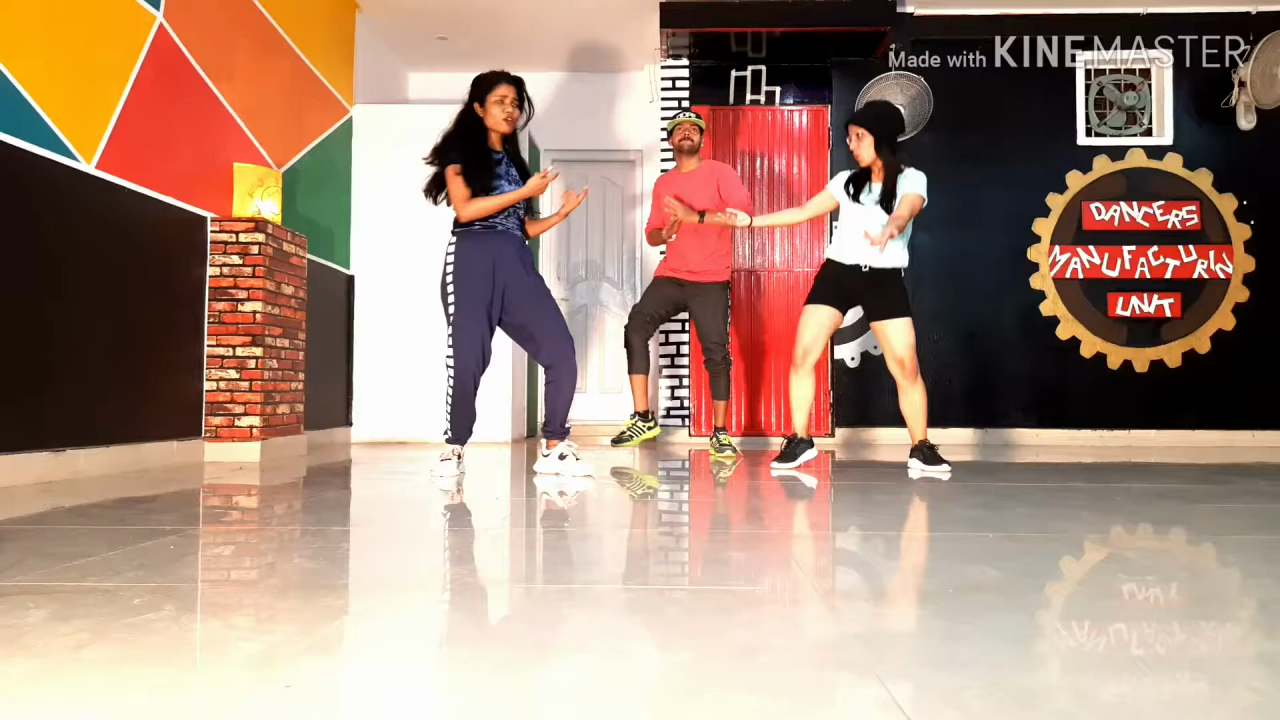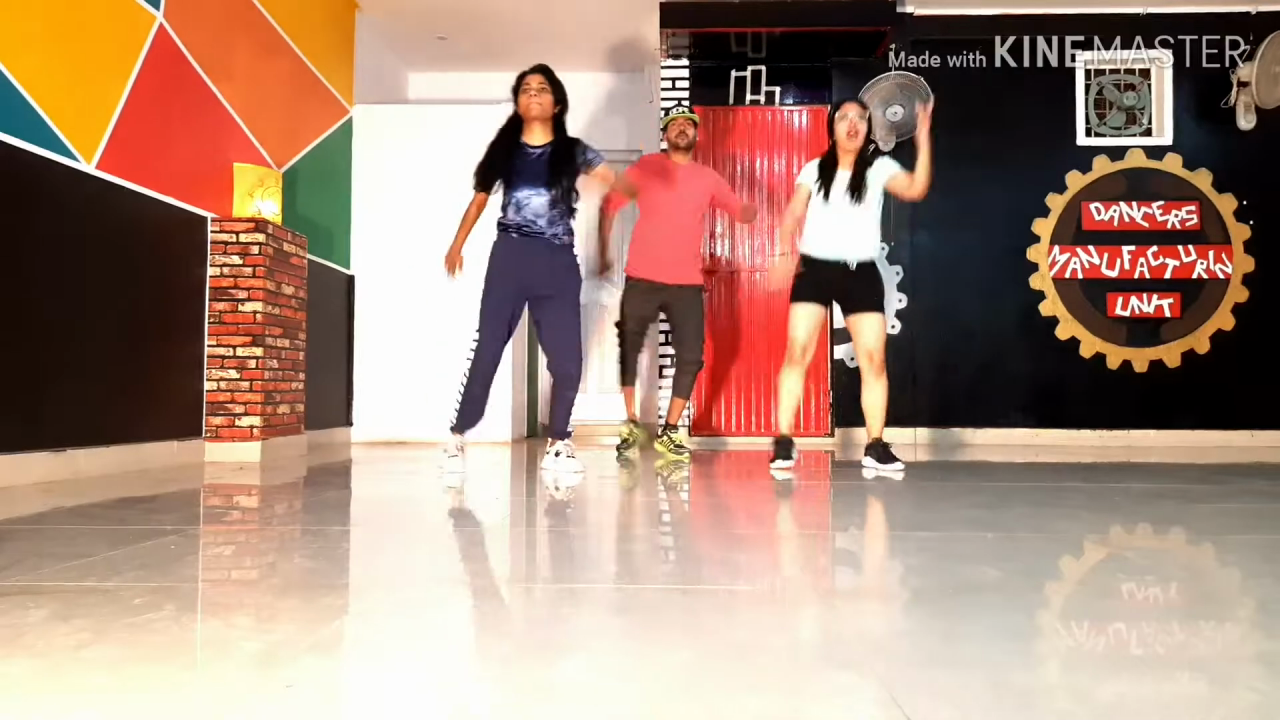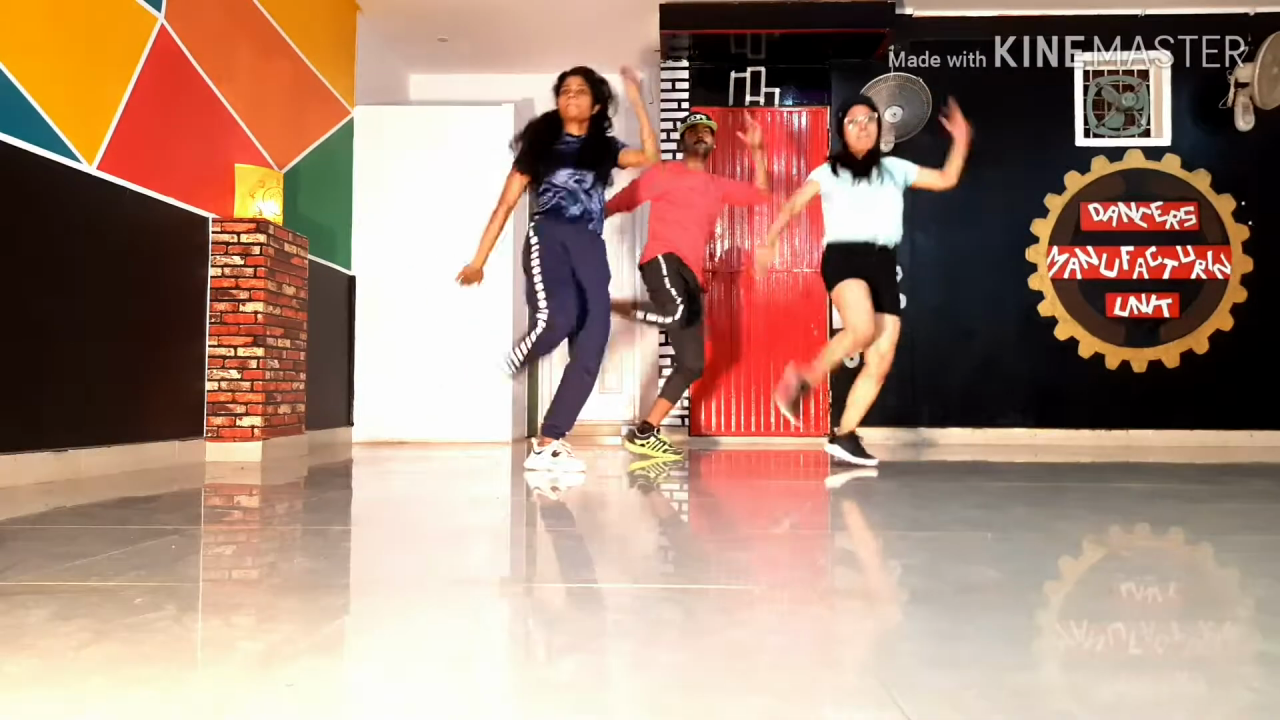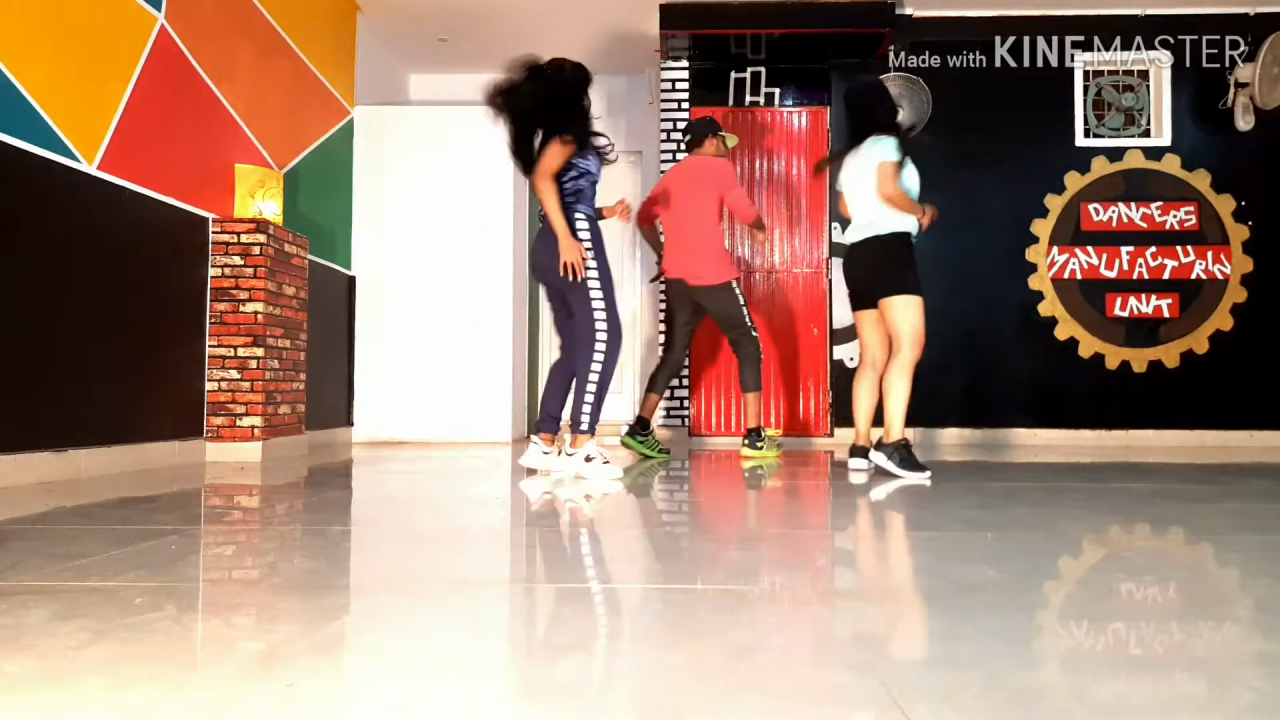
dt=0.7s
person 1, frame 1
left shoulder: (515, 161)
right shoulder: (459, 151)
right elbow: (462, 208)
left wrist: (559, 215)
right wrist: (519, 193)
left hip: (516, 262)
right hip: (470, 259)
left knee: (560, 349)
right knee: (466, 358)
left ankle: (554, 446)
right ankle: (455, 447)
person 1, frame 2
left shoulder: (574, 152)
right shoulder: (503, 151)
left elbow: (617, 187)
right elbow: (479, 200)
left wrist: (618, 184)
right wrist: (457, 245)
left hip: (557, 263)
right hip: (510, 257)
left knee: (568, 362)
right knee: (487, 351)
left ankle: (558, 443)
right ankle: (458, 437)
person 1, frame 3
left shoulder: (606, 146)
right shoulder: (537, 143)
left elbow: (647, 156)
right elbow: (507, 202)
left wrist: (637, 101)
right wrist: (479, 257)
left hip: (590, 248)
right hip: (548, 240)
left knee: (590, 352)
right knee: (557, 318)
left ankle: (548, 444)
right ankle: (513, 364)
person 1, frame 4
left shoulder: (551, 135)
right shoulder: (566, 130)
right elbow: (542, 177)
left wrist: (605, 212)
right wrist: (566, 237)
left hip: (559, 243)
right hip: (577, 240)
left knee: (575, 348)
right knee: (602, 336)
left ankle: (544, 443)
right ankle: (582, 444)
person 2, frame 1
left shoulder: (912, 180)
right shoulder: (847, 181)
left elbow: (904, 215)
right elbow: (804, 211)
left wrist: (888, 230)
right wrist: (751, 220)
left hip: (884, 278)
right hip: (837, 273)
left knee: (906, 367)
right knee: (803, 356)
left ankle: (921, 447)
right ankle: (800, 440)
person 2, frame 2
left shoulder: (880, 168)
right shoulder: (814, 171)
left elbow: (917, 190)
right elbow: (792, 215)
left wrist: (923, 138)
right wrist: (787, 255)
left hip: (862, 273)
right hip: (815, 269)
left knee: (874, 363)
right knee: (797, 353)
left ankle: (876, 445)
right ankle: (784, 440)
person 2, frame 3
left shoulder: (893, 168)
right shoulder: (830, 171)
left elbow: (947, 178)
right elbow: (795, 205)
left wrist: (960, 139)
right wrist: (769, 239)
left hip: (884, 263)
right hip: (843, 258)
left knee: (881, 363)
right knee: (862, 326)
left ankle: (843, 434)
right ankle: (803, 379)
person 2, frame 4
left shoulder: (851, 156)
right shoulder: (885, 143)
left elbow: (845, 207)
right elbow: (889, 191)
right wrist: (920, 211)
left hip: (862, 257)
right hip: (886, 251)
left knee: (873, 360)
right knee: (910, 348)
left ankle: (862, 447)
right ankle: (894, 442)
person 3, frame 1
left shoulder: (719, 172)
right shoulder: (663, 183)
left elbow: (742, 212)
right elbow: (651, 234)
left wrist: (696, 217)
right wrist: (661, 234)
left hip: (711, 281)
right hip: (669, 276)
left knee: (716, 355)
right knee: (635, 330)
left ankle: (720, 433)
right ankle: (643, 417)
person 3, frame 2
left shoulder: (708, 178)
right shoulder: (645, 167)
left elbow: (741, 212)
right elbow: (610, 205)
left wrist: (748, 212)
right wrist: (604, 252)
left hip: (686, 283)
right hip: (643, 278)
left knee: (691, 358)
right knee: (629, 347)
left ankle: (669, 432)
right ankle: (632, 423)
person 3, frame 3
left shoulder: (718, 186)
right shoulder: (663, 172)
left elbow: (760, 193)
right elbow: (622, 201)
left wrist: (755, 148)
left hip: (692, 279)
right hip: (662, 261)
left knee: (692, 364)
right knee: (674, 312)
left ankle: (644, 432)
right ankle: (614, 310)
person 3, frame 4
left shoulder: (672, 177)
right shoulder: (718, 168)
left elbow: (644, 218)
right elbow: (745, 213)
right wrist: (759, 228)
left hip: (677, 278)
right hip: (714, 276)
left knee: (673, 355)
right knee: (747, 347)
left ankle: (640, 428)
right ankle: (754, 435)
